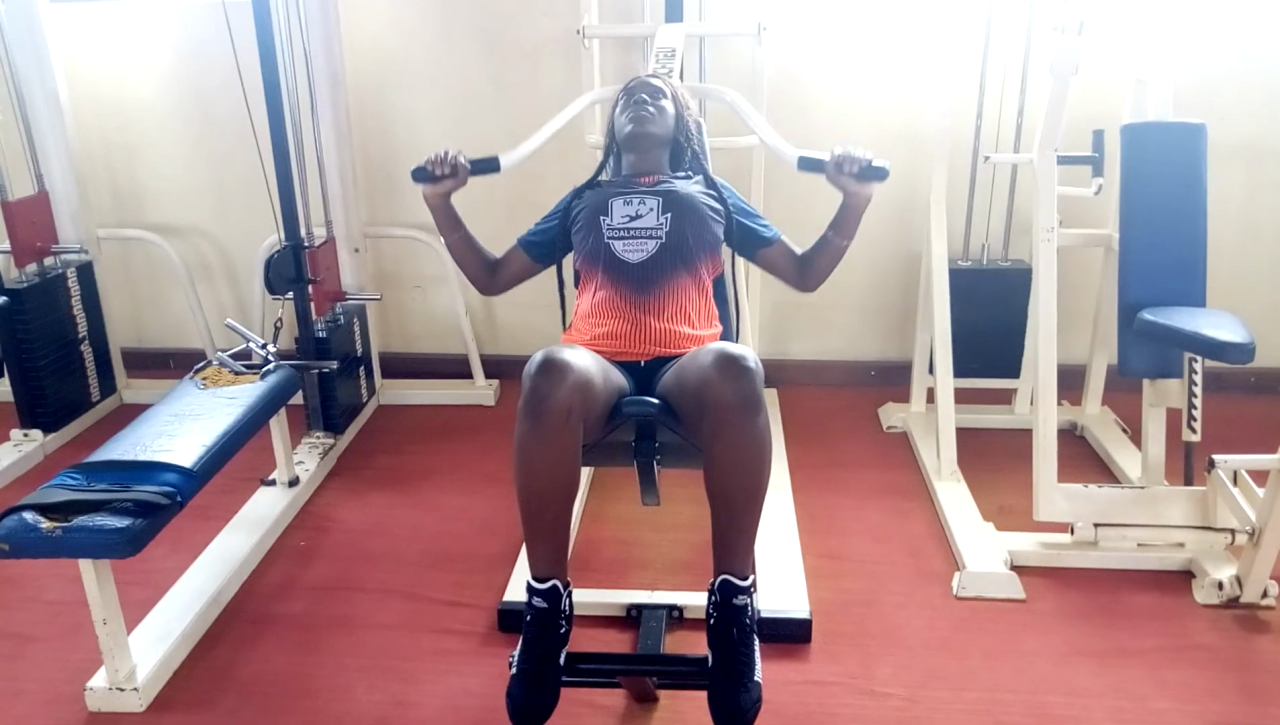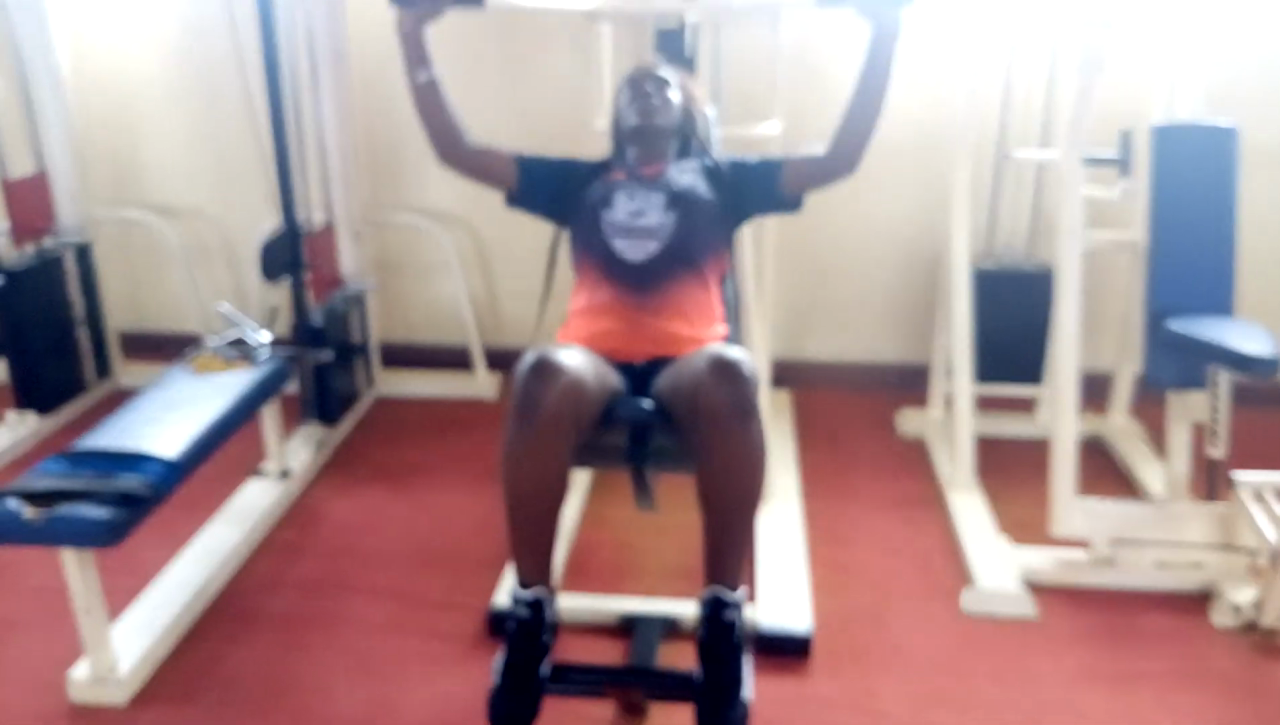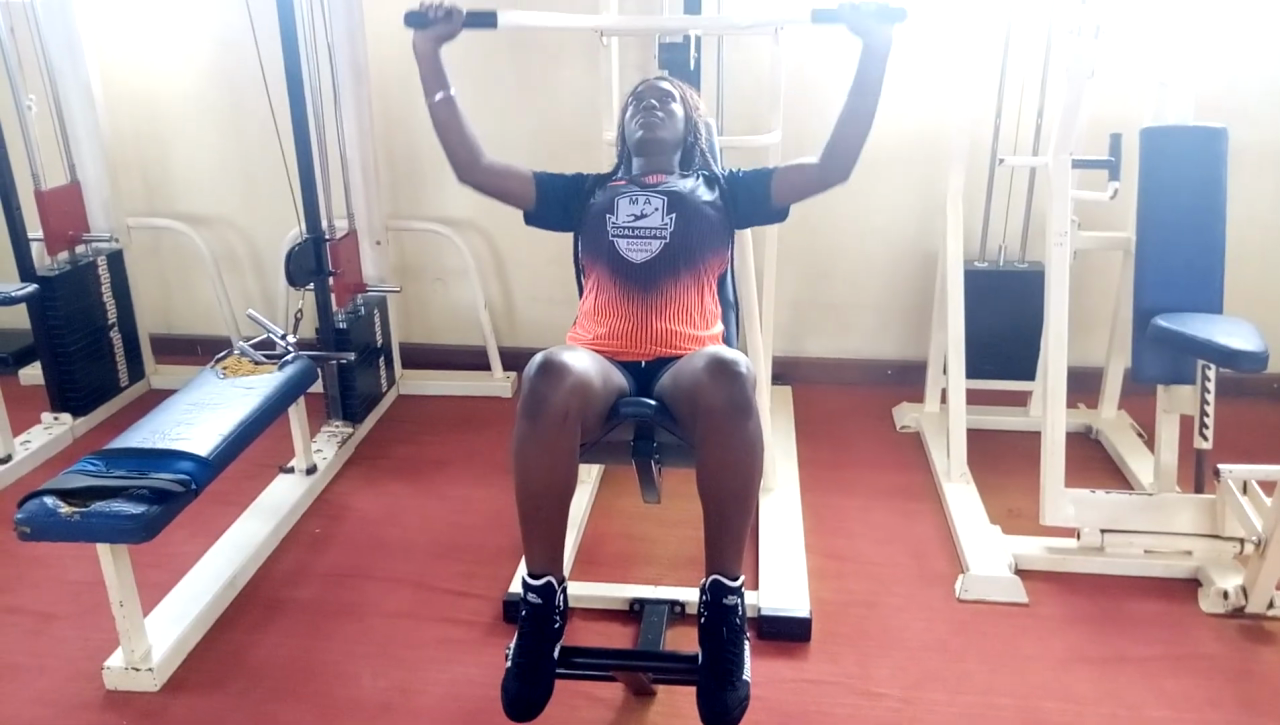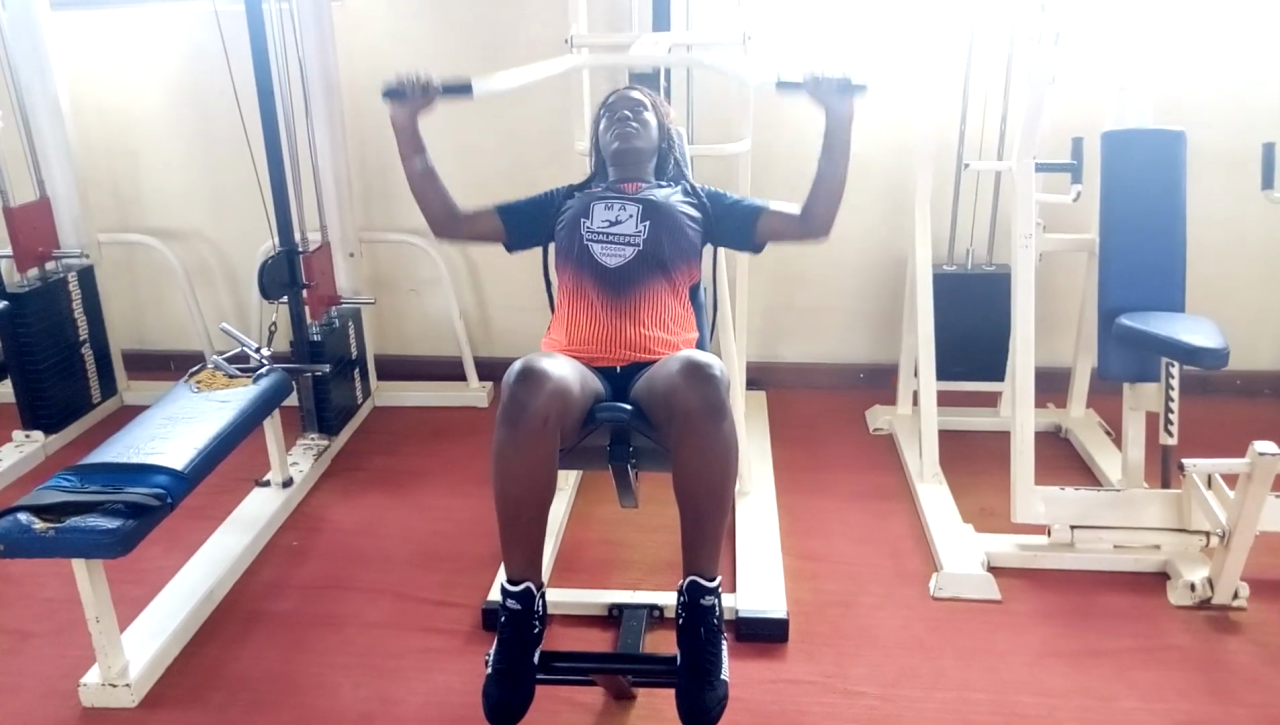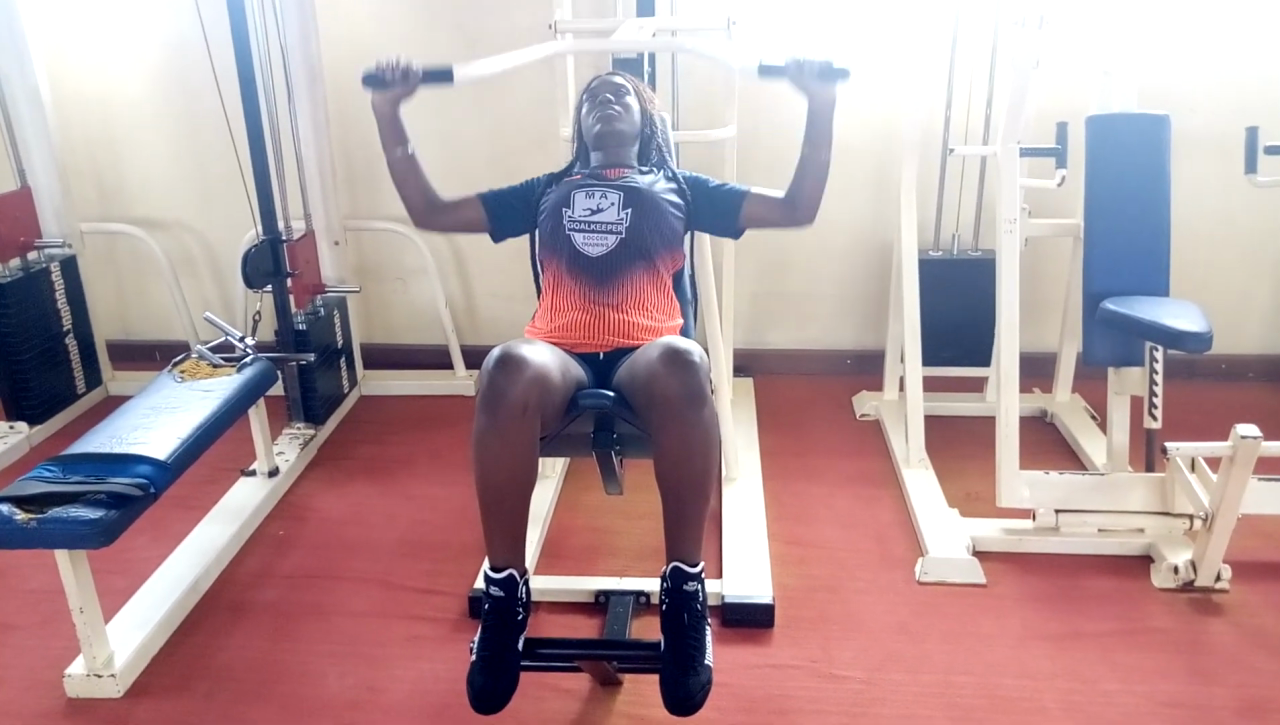
dt=1s
person 1, frame 1
left shoulder: (711, 193)
right shoulder: (583, 200)
left elbow: (803, 273)
right elbow: (492, 278)
left wrist: (851, 203)
right wrist: (443, 207)
left hip: (687, 362)
right hip: (598, 362)
left knee: (736, 369)
right knee: (549, 372)
left ankle: (733, 600)
right ankle: (547, 601)
person 1, frame 2
left shoulder: (720, 182)
right shoulder: (579, 183)
left elbow: (839, 158)
right elbow: (455, 150)
left hip: (688, 362)
right hip: (593, 360)
left knee: (731, 374)
right knee: (541, 374)
left ankle: (723, 610)
right ankle: (531, 607)
person 1, frame 3
left shoulder: (721, 189)
right shoulder: (588, 192)
left elbow: (834, 167)
right elbow: (473, 169)
left hip: (687, 366)
right hip: (600, 364)
left knee: (729, 375)
right knee: (548, 375)
left ankle: (724, 601)
right ankle: (543, 598)
person 1, frame 4
left shoulder: (694, 201)
right shoulder: (566, 202)
left elbow: (815, 222)
right elbow: (448, 221)
left wrist: (838, 121)
right wrist: (406, 129)
left hip: (664, 367)
right hip: (575, 367)
left knee: (703, 377)
right knee: (529, 381)
left ankle: (701, 602)
right ankle: (520, 602)
person 1, frame 5
left shoulder: (679, 186)
right shoulder: (548, 190)
left elbow: (798, 211)
right elbow: (431, 215)
left wrist: (819, 109)
right wrist: (392, 126)
left hip: (645, 355)
right hip: (559, 354)
left knee: (683, 363)
right knee: (508, 367)
left ankle: (684, 592)
right ankle: (504, 593)
